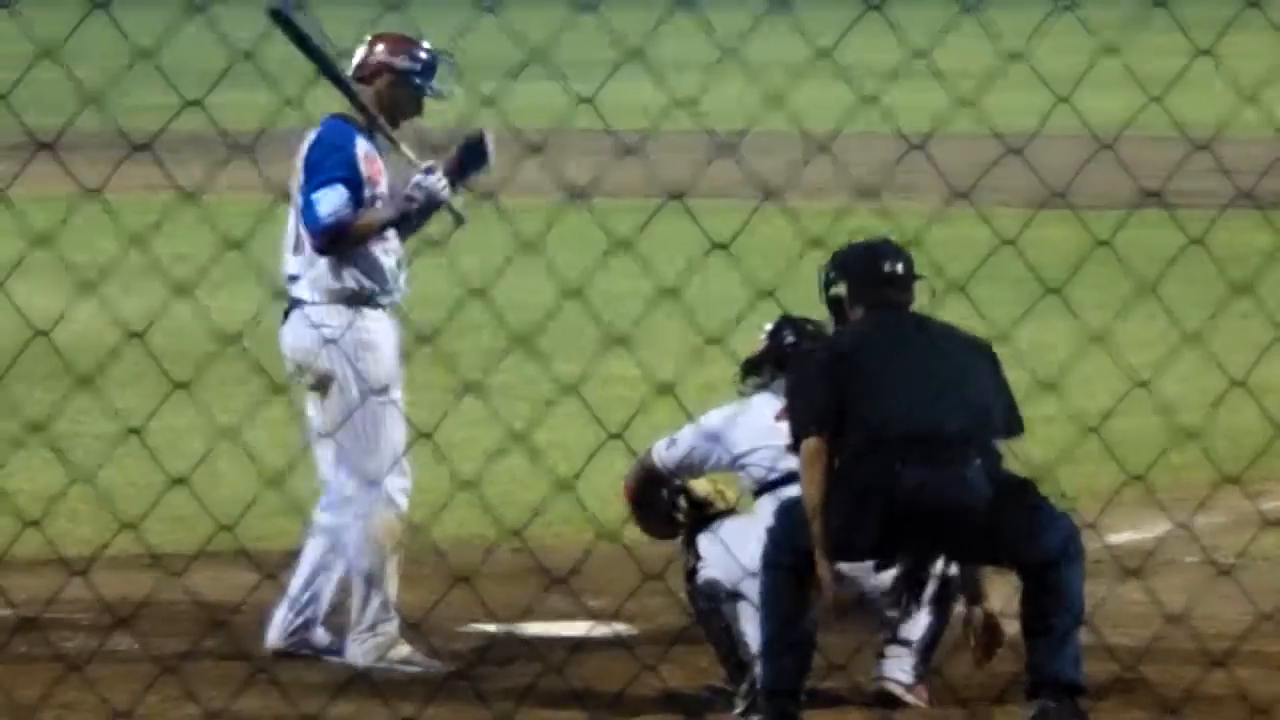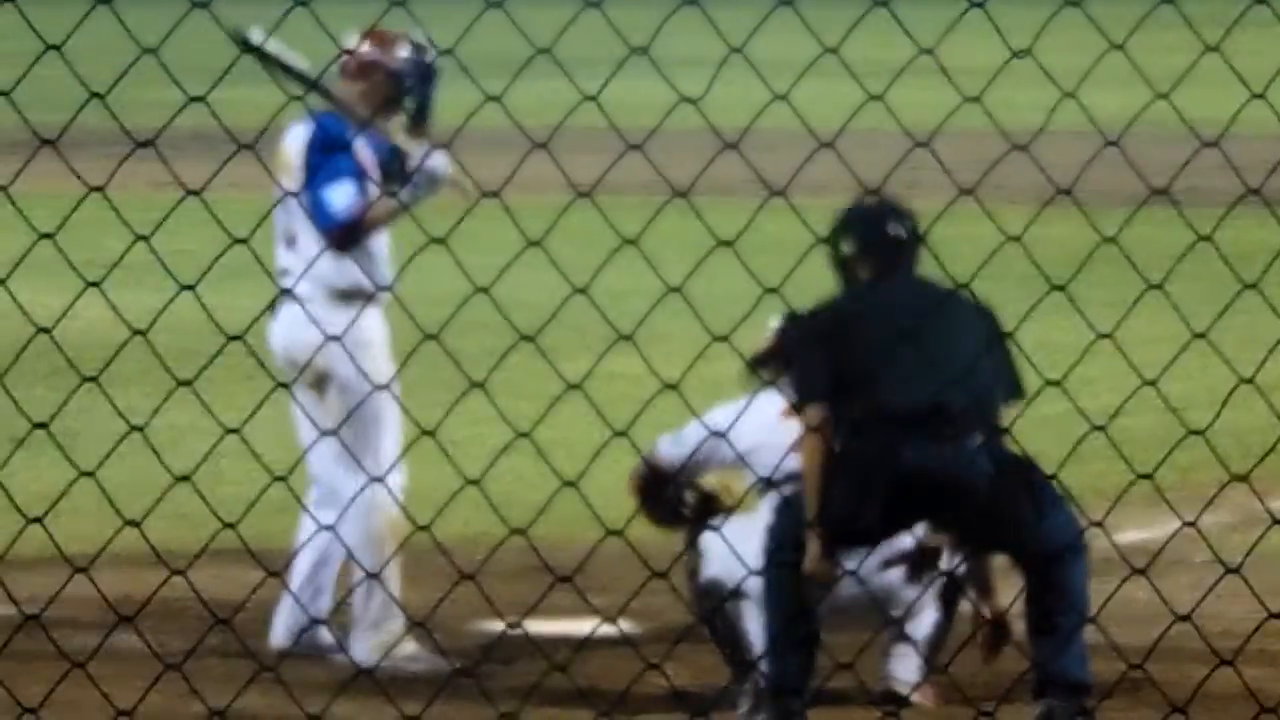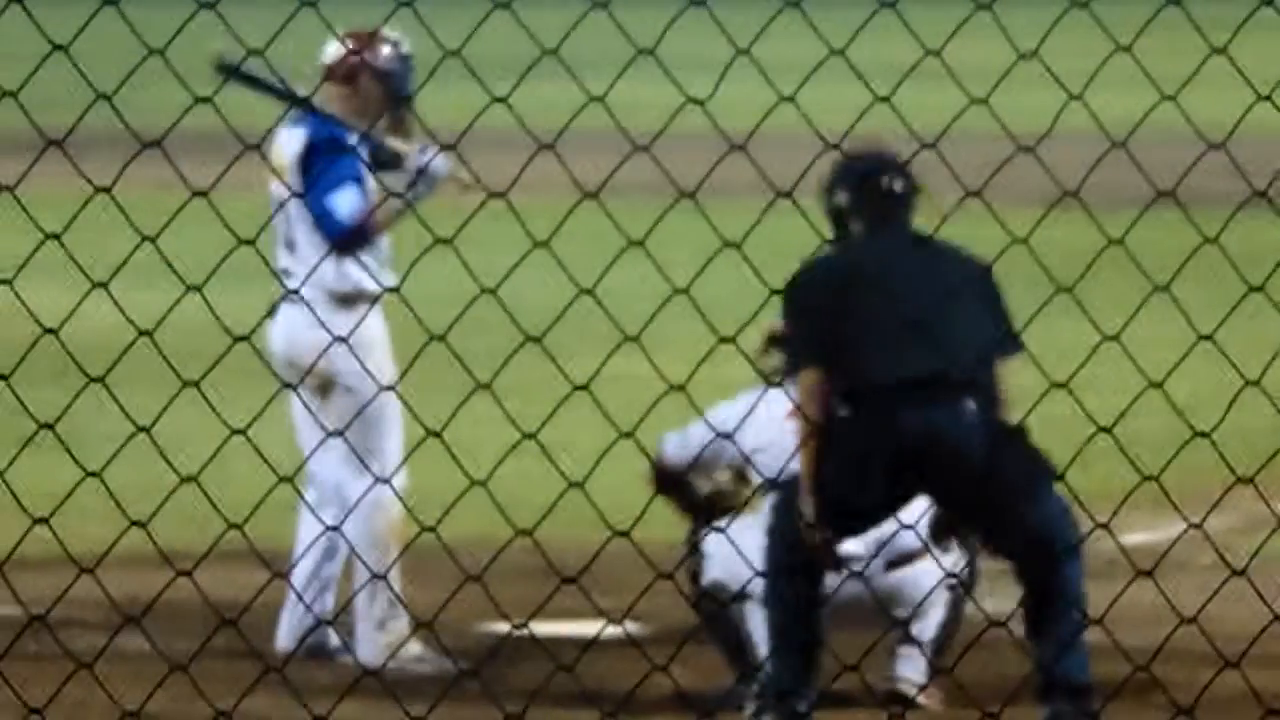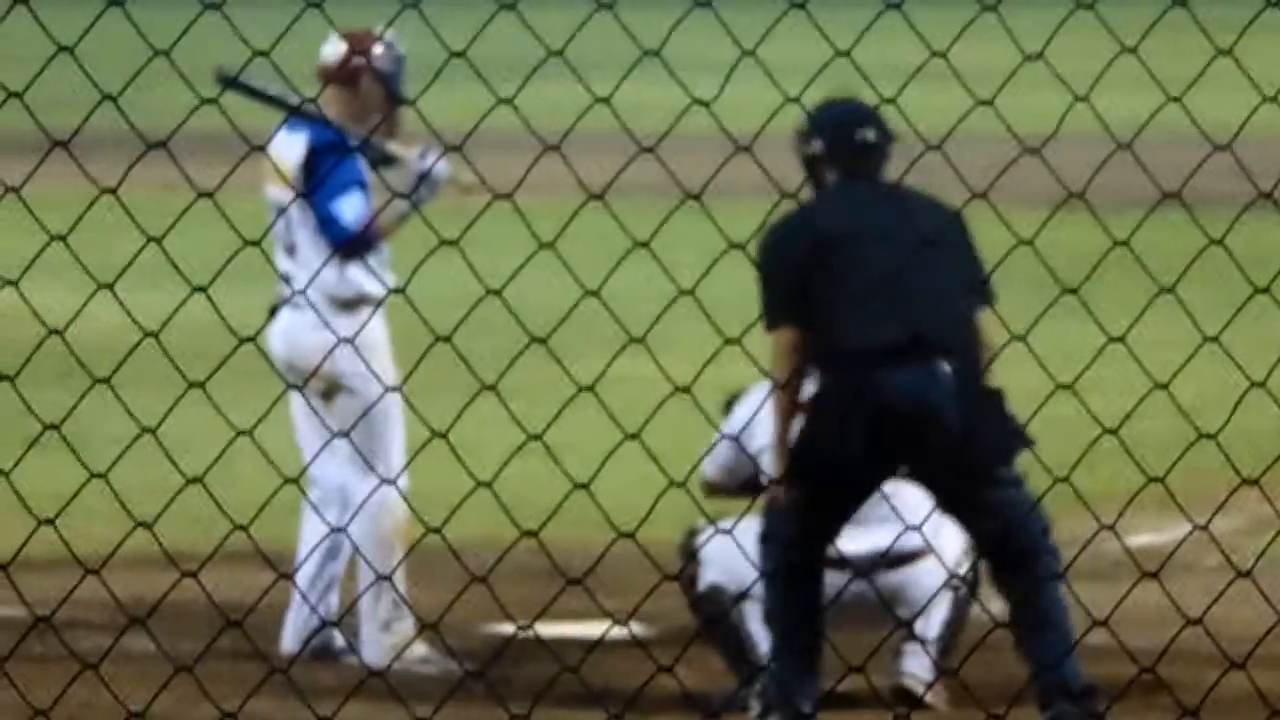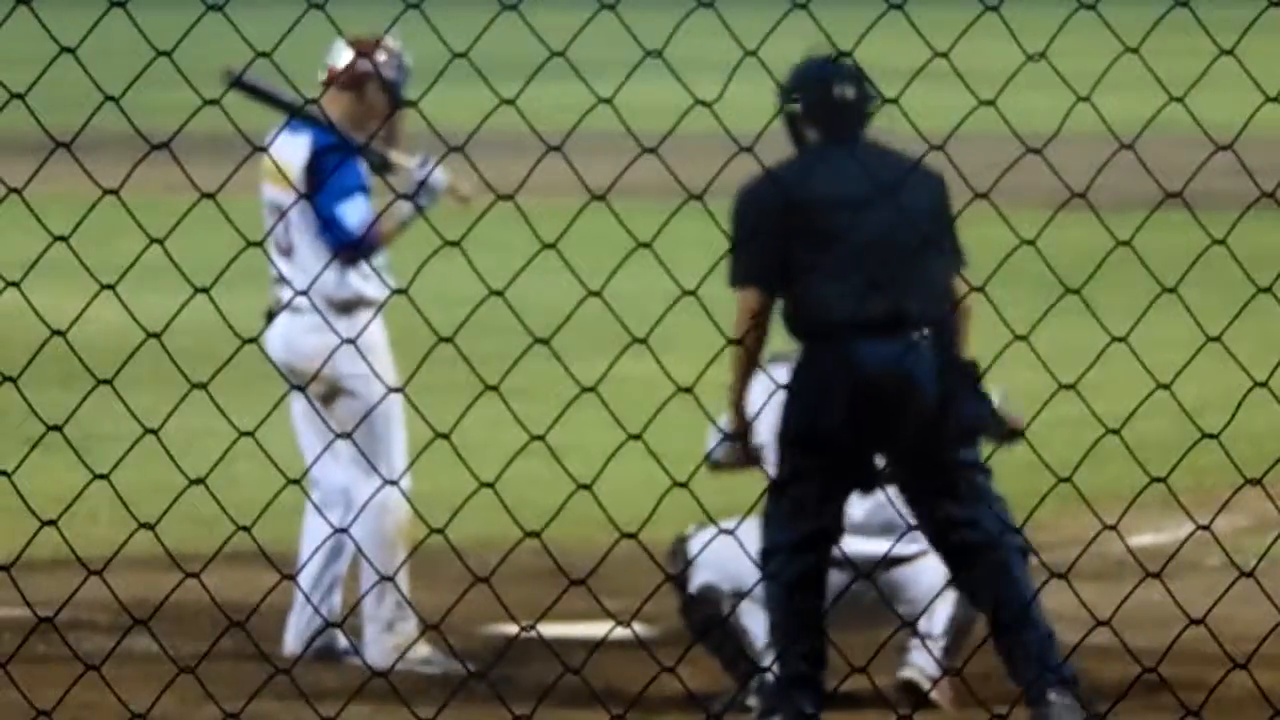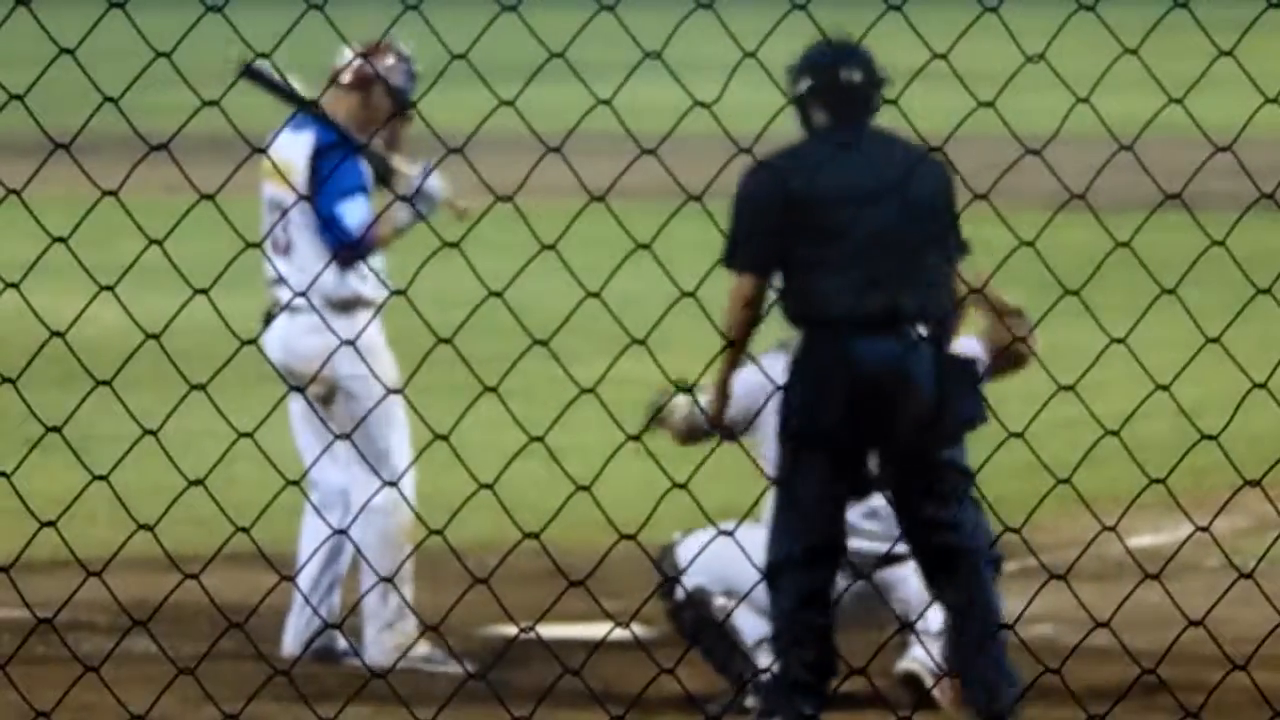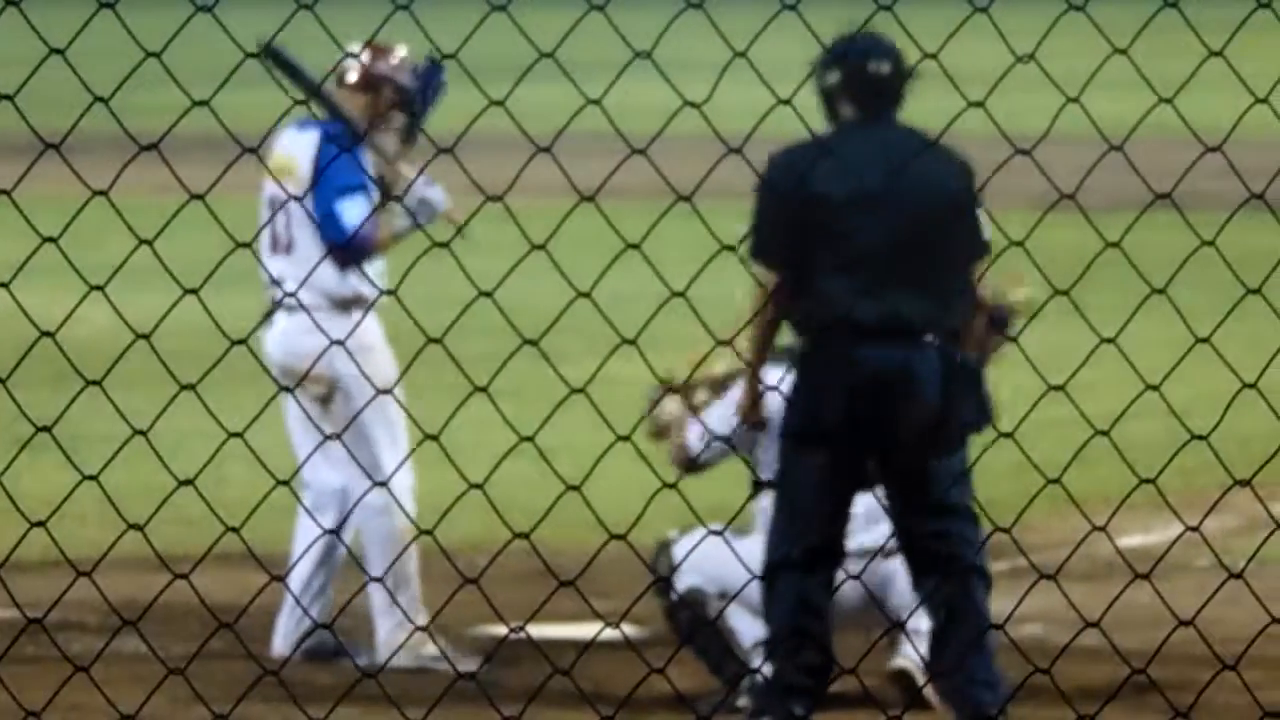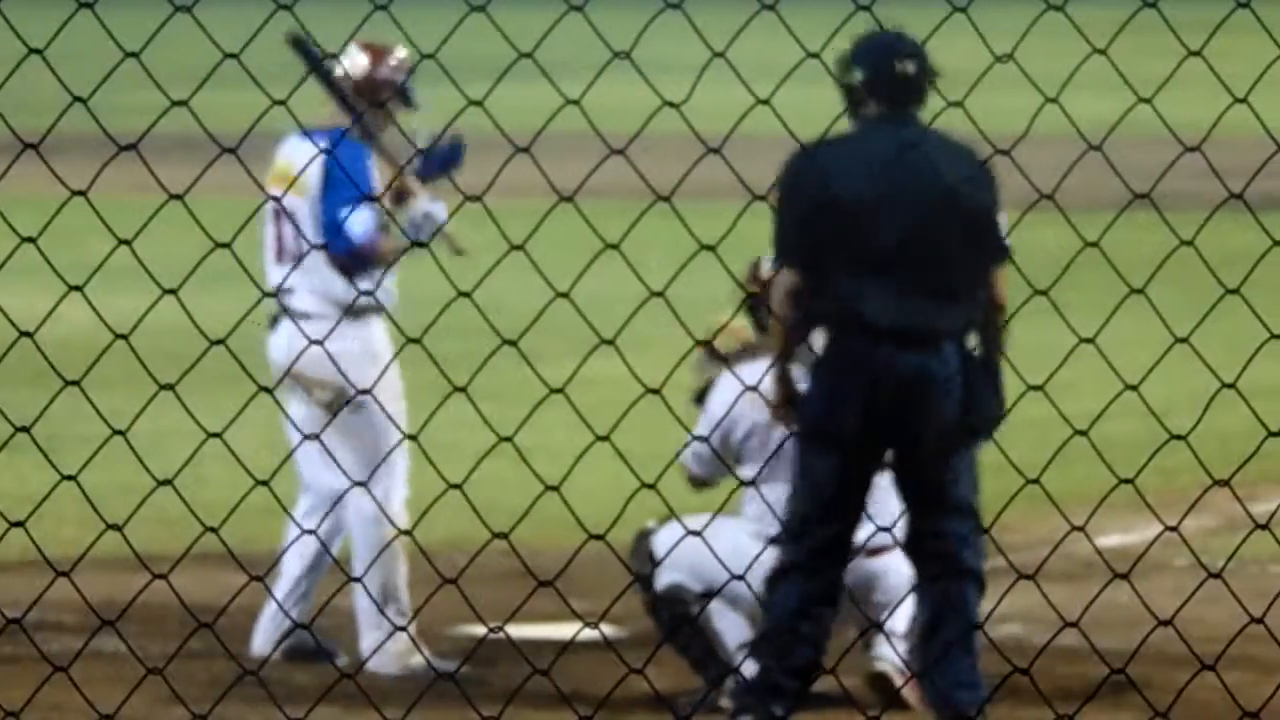
dt=0.2s
person 1, frame 1
left shoulder: (363, 145)
right shoulder: (338, 140)
left elbow: (379, 233)
right elbow: (327, 233)
left wrist: (423, 198)
right wrist: (404, 204)
left hip: (345, 325)
right hip: (345, 326)
left knee: (347, 487)
right knee: (379, 483)
left ankle: (296, 623)
right ankle: (373, 637)
person 1, frame 2
left shoulder: (320, 131)
right shoulder: (332, 135)
left elbow: (377, 196)
right elbow: (344, 227)
left wrist: (418, 150)
right wrist: (410, 189)
left hip: (307, 323)
right hip: (338, 323)
left knee: (334, 483)
right knee: (376, 480)
left ankle: (299, 622)
right ankle: (378, 636)
person 1, frame 3
left shoulder: (301, 131)
right shoulder: (328, 141)
left elbow: (387, 153)
right elbow: (350, 230)
right wrist: (415, 188)
left hip: (303, 324)
right hip: (338, 326)
left knee: (330, 484)
right knee: (375, 482)
left ankle: (304, 626)
right ankle: (383, 637)
person 1, frame 4
left shoulder: (295, 135)
right shoulder: (328, 147)
left elbow: (380, 138)
right elbow: (355, 236)
right wrist: (416, 192)
left hip: (301, 325)
right hip: (341, 329)
left knee: (332, 484)
right knee: (378, 485)
left ankle: (310, 628)
right ankle: (388, 638)
person 1, frame 5
left shoulder: (289, 138)
right shoulder: (331, 152)
left elbow: (376, 147)
right elbow: (357, 243)
right wrist: (416, 199)
left hip: (297, 329)
right hip: (341, 332)
left knee: (334, 486)
right knee: (380, 484)
left ankle: (312, 628)
right ankle: (390, 638)
person 1, frame 6
left shoulder: (291, 137)
right shoulder: (333, 149)
left elbow: (380, 151)
right elbow: (354, 241)
left wrist: (392, 123)
right wrist: (414, 206)
left hip: (294, 329)
right hip: (339, 332)
left knee: (333, 485)
right knee: (385, 481)
left ankle: (311, 629)
right ankle: (392, 636)
person 1, frame 7
left shoulder: (293, 136)
right shoulder: (337, 146)
left elbow: (367, 187)
right elbow: (352, 241)
left wrist: (412, 116)
right wrist: (414, 214)
left hip: (291, 329)
right hip: (339, 331)
left knee: (326, 486)
right knee: (384, 482)
left ankle: (300, 628)
right ankle: (403, 635)
person 1, frame 8
left shoulder: (296, 146)
right shoulder: (346, 152)
right elbow: (353, 251)
left wrist: (415, 177)
right wrist: (416, 228)
left hip: (294, 335)
right hip: (346, 338)
left knee: (325, 490)
right knee: (377, 489)
left ankle: (280, 627)
right ankle: (388, 642)
person 2, frame 1
left shoulder: (826, 356)
right shoulder: (970, 348)
left elbow: (815, 452)
left wrist: (823, 557)
left hip: (881, 497)
right hip: (970, 497)
left knee: (790, 537)
right knee: (1056, 543)
person 2, frame 2
left shoulder: (826, 320)
right shoulder: (971, 312)
left elbow: (817, 425)
left wrist: (815, 531)
right wrist: (976, 534)
left hip: (880, 468)
right hip: (971, 466)
right knee: (1057, 542)
person 2, frame 3
left shoulder: (821, 278)
right shoulder: (965, 268)
left elbow: (814, 389)
left wrist: (811, 496)
right wrist: (986, 508)
left hip: (878, 431)
right hip: (967, 426)
left knee: (793, 535)
right knee: (1050, 542)
person 2, frame 4
left shoulder: (794, 233)
right shoulder: (940, 217)
left elbow: (788, 349)
right elbow: (975, 327)
left wrist: (781, 455)
right wrist: (974, 421)
left hip: (856, 395)
right hip: (946, 390)
left knee: (790, 533)
right knee: (1019, 542)
person 2, frame 5
left shoulder: (771, 192)
right shoulder: (922, 180)
left elbow: (752, 309)
right elbow: (953, 293)
left wrist: (738, 412)
right wrist: (954, 383)
left hip: (836, 370)
right hip: (926, 363)
left knee: (795, 539)
right knee: (977, 530)
person 2, frame 6
left shoulder: (776, 177)
right shoulder: (927, 168)
left elbow: (747, 293)
right elbow: (952, 284)
left wrist: (721, 387)
left hip: (833, 365)
right hip: (918, 360)
left knee: (804, 543)
right knee: (953, 533)
person 2, frame 7
left shoulder: (796, 169)
right shoulder: (948, 167)
left elbow: (773, 288)
right elbow: (972, 285)
left wrist: (752, 379)
right wrist: (950, 364)
left hip: (837, 368)
right hip: (926, 366)
left knee: (803, 541)
right knee: (948, 540)
person 2, frame 8
left shoulder: (817, 166)
right shoulder: (967, 168)
left elbow: (791, 286)
right elbow: (992, 293)
left wrist: (782, 376)
right wrist: (986, 379)
left hip: (854, 368)
right hip: (942, 368)
left knee: (812, 539)
right knee: (949, 542)
person 3, frame 1
left shoulder: (743, 414)
left elbow: (643, 477)
right hip: (886, 571)
left knee: (708, 546)
left ankle: (759, 679)
right ankle: (900, 671)
person 3, frame 2
left shoulder: (747, 411)
left elbow: (649, 475)
left wrist: (687, 515)
right hip: (894, 572)
left knee: (712, 543)
right knee: (951, 546)
left ankle: (765, 679)
right ankle: (907, 674)
person 3, frame 3
left shoulder: (754, 405)
left elbow: (666, 469)
left wrist: (708, 502)
right hip: (896, 575)
left knee: (713, 545)
right knee: (951, 546)
right ankle: (913, 673)
person 3, frame 4
left shoulder: (767, 396)
left elbow: (716, 482)
right hip: (905, 579)
left knee: (707, 548)
right knee: (956, 537)
right ankle: (920, 672)
person 3, frame 5
left shoulder: (770, 380)
left elbow: (720, 456)
right hip: (907, 579)
left knee: (693, 553)
left ankle: (768, 677)
right ankle: (926, 665)
person 3, frame 6
left shoulder: (768, 369)
left elbow: (685, 424)
right elbow: (1016, 347)
left wrist: (667, 404)
right wrist: (984, 295)
right hip: (899, 577)
left knee: (683, 558)
left ankle: (765, 674)
right ankle: (925, 658)
person 3, frame 7
left shoulder: (766, 381)
left elbow: (685, 455)
left wrist: (672, 402)
right hip: (891, 583)
left knee: (677, 559)
left ankle: (764, 677)
right ankle: (915, 655)
person 3, frame 8
left shoulder: (744, 382)
left elbow: (698, 474)
right hip: (877, 572)
left knee: (655, 549)
left ankle: (746, 677)
right ankle: (895, 656)
